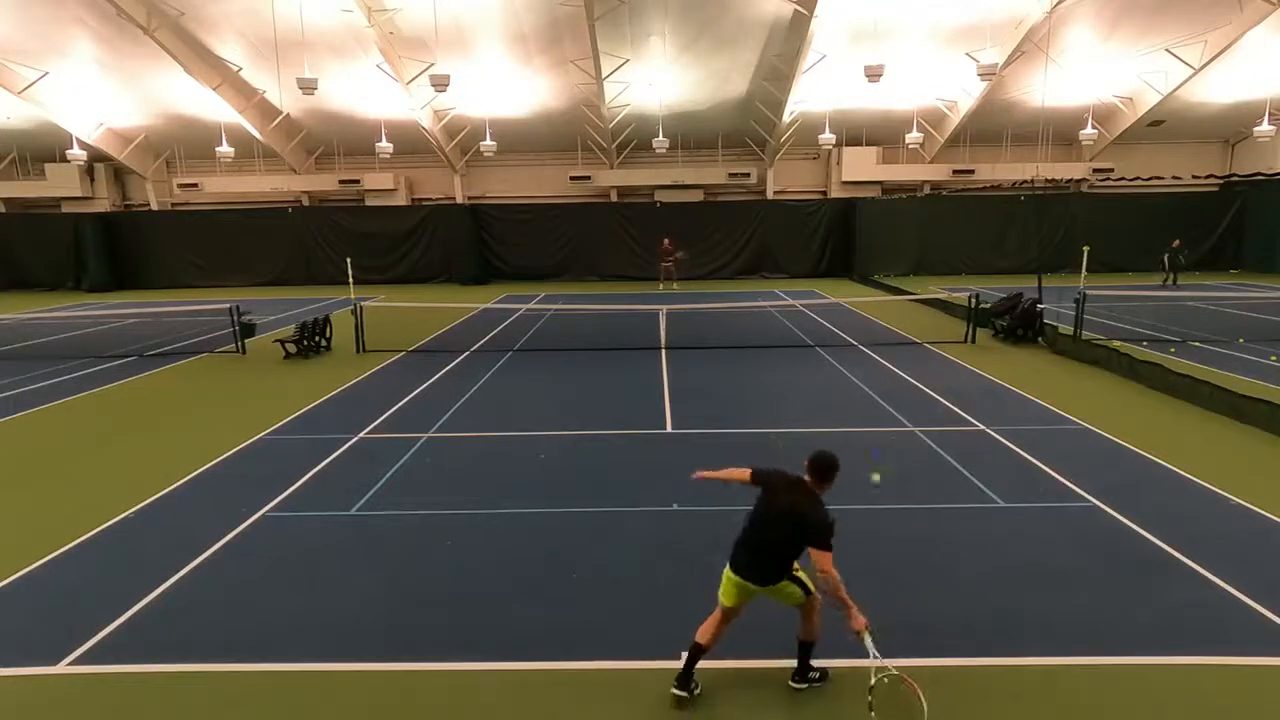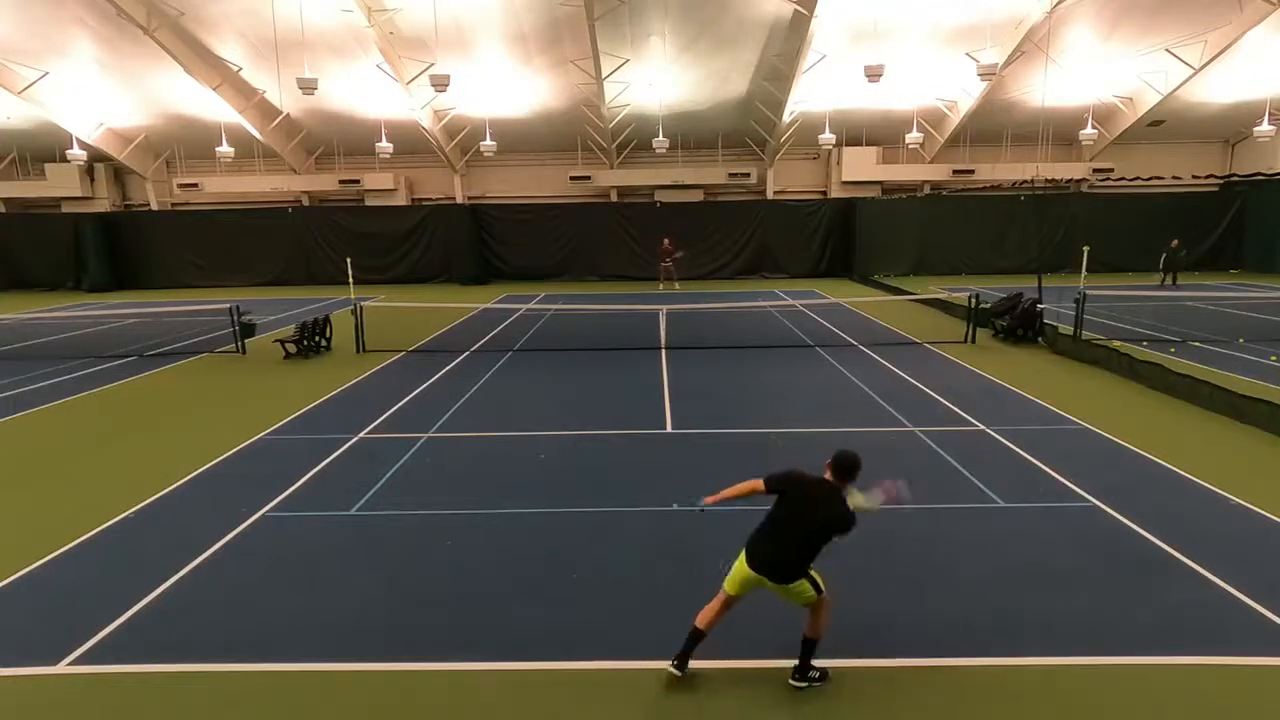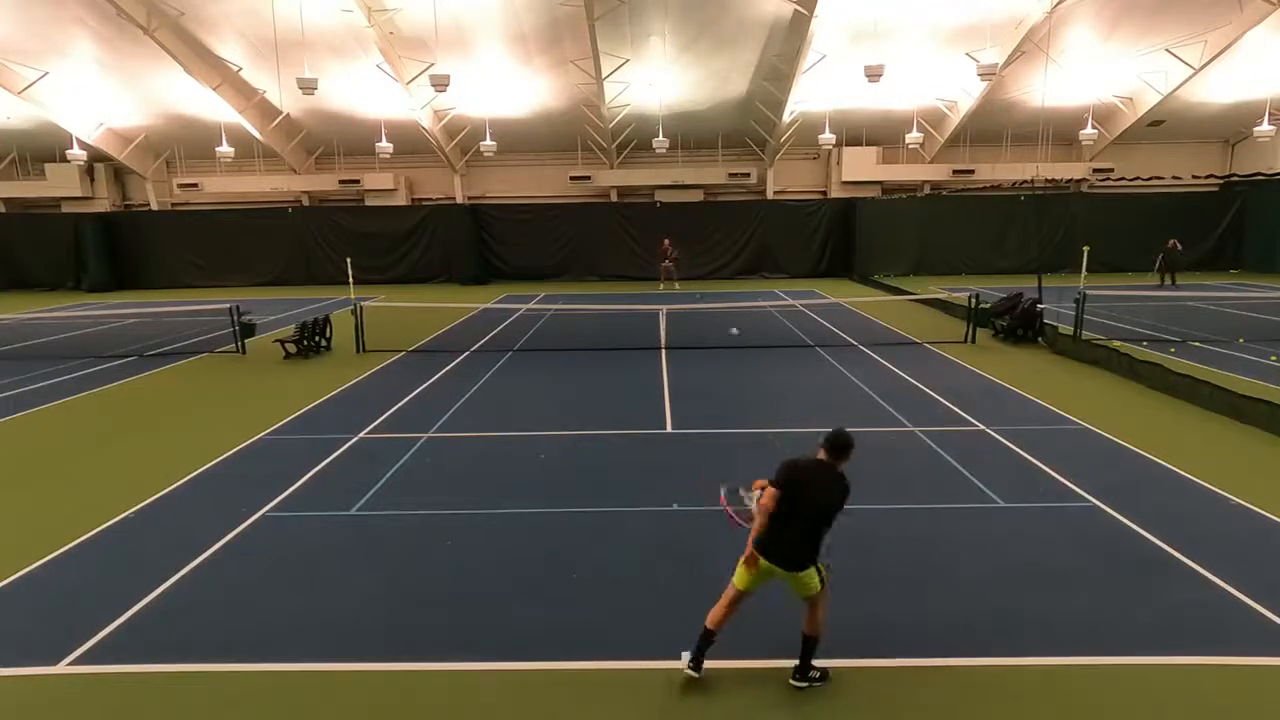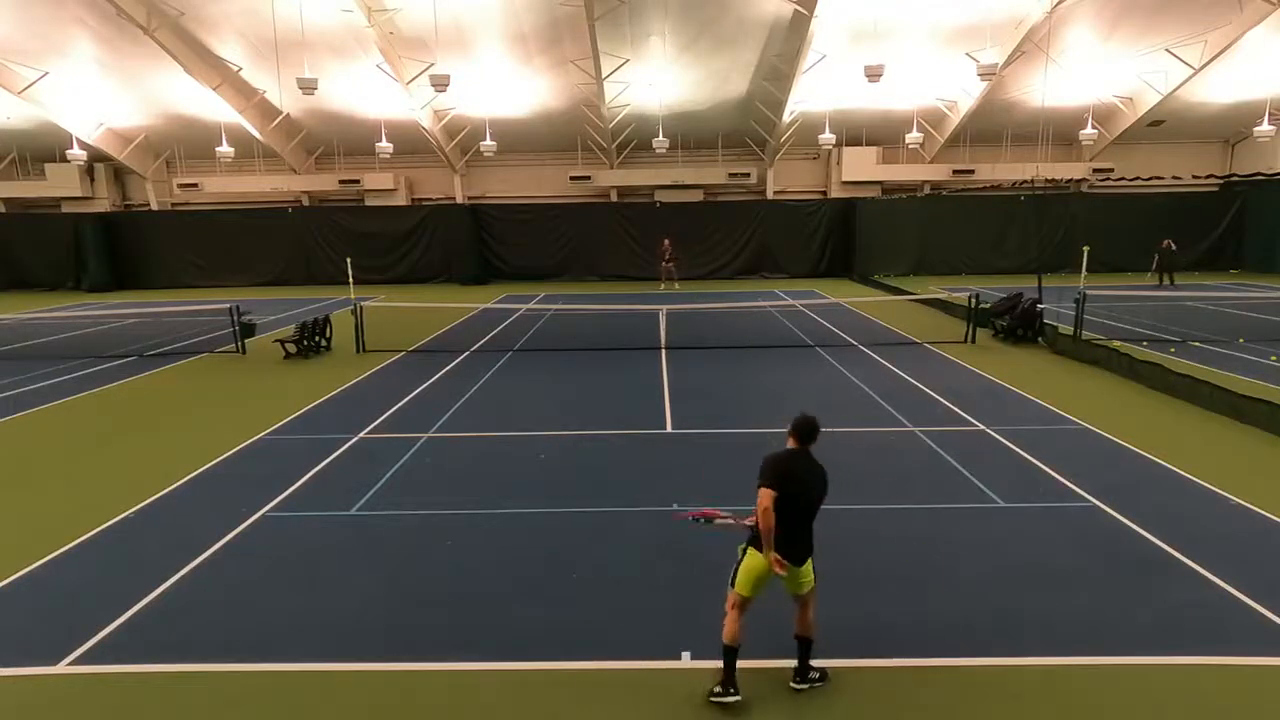
dt=0.2s
person 1, frame 1
left shoulder: (777, 479)
right shoulder: (819, 518)
left elbow: (740, 475)
right elbow: (825, 571)
left wrist: (710, 474)
right wrist: (852, 612)
left hip: (738, 566)
right hip: (773, 577)
left knee: (721, 616)
right knee: (812, 605)
left ankle: (684, 680)
right ankle: (802, 672)
person 1, frame 2
left shoulder: (796, 480)
right shoulder: (843, 515)
left elbow: (750, 487)
left wrist: (715, 498)
left hip: (753, 558)
right hip: (787, 575)
left knee: (721, 602)
right knee: (820, 605)
left ankle: (681, 661)
right ankle: (803, 670)
person 1, frame 3
left shoulder: (794, 466)
right shoulder: (842, 488)
left elbow: (766, 504)
left wrist: (752, 542)
left hip: (763, 550)
right hip: (800, 561)
left knee: (730, 600)
right knee: (817, 602)
left ankle: (696, 661)
right ankle: (803, 670)
person 1, frame 4
left shoulder: (775, 462)
right shoulder: (820, 473)
left elbow: (765, 508)
left wrist: (768, 551)
left hip: (762, 550)
right hip: (799, 554)
left knee: (734, 609)
right knee: (805, 604)
left ankle: (728, 684)
right ankle: (803, 671)
